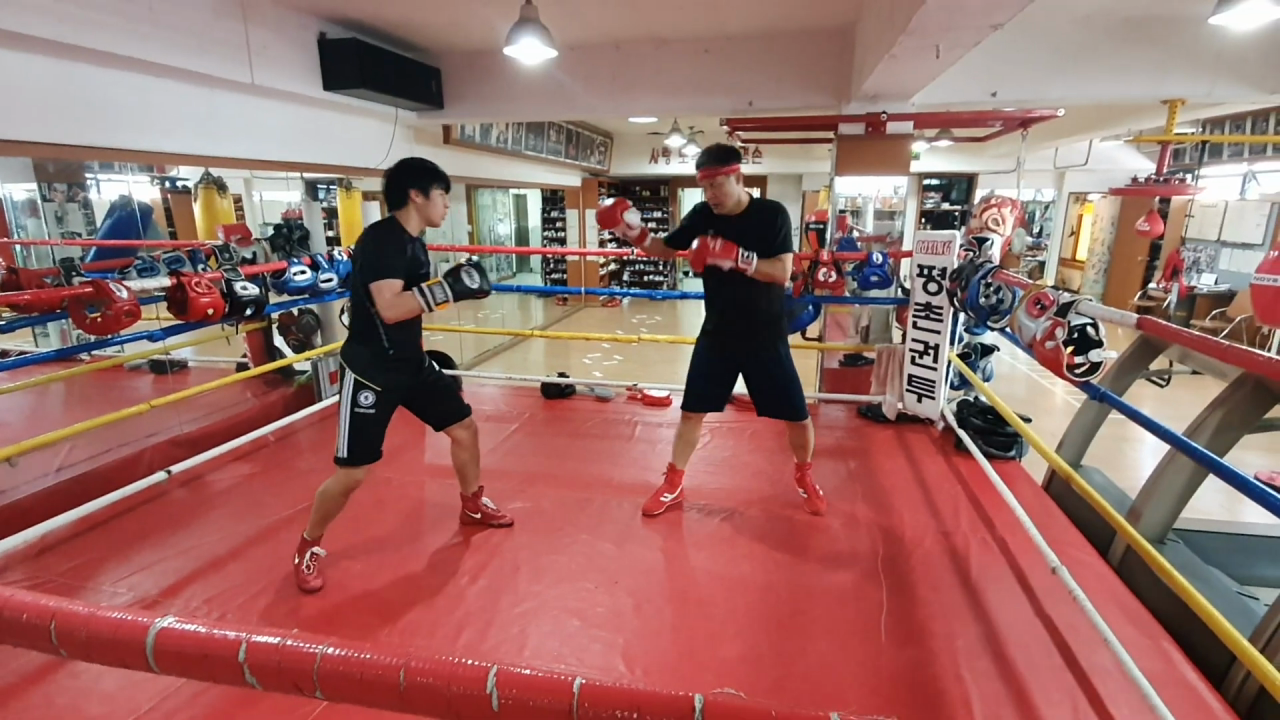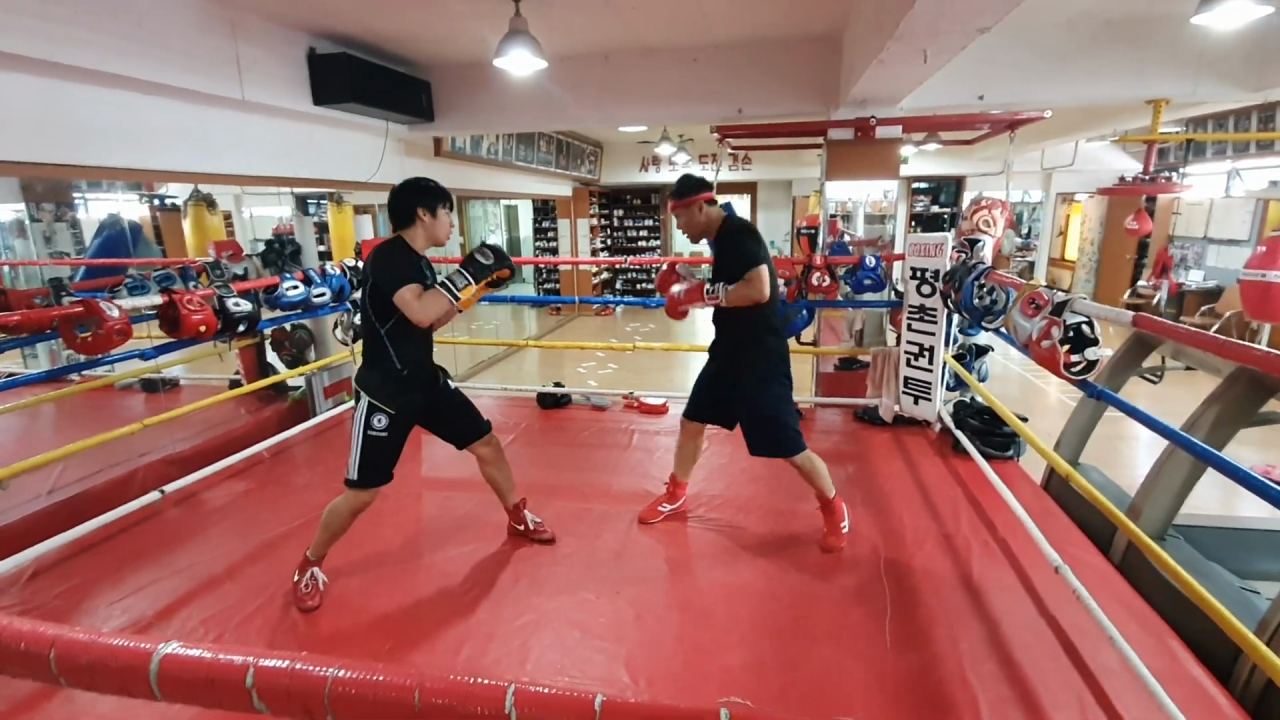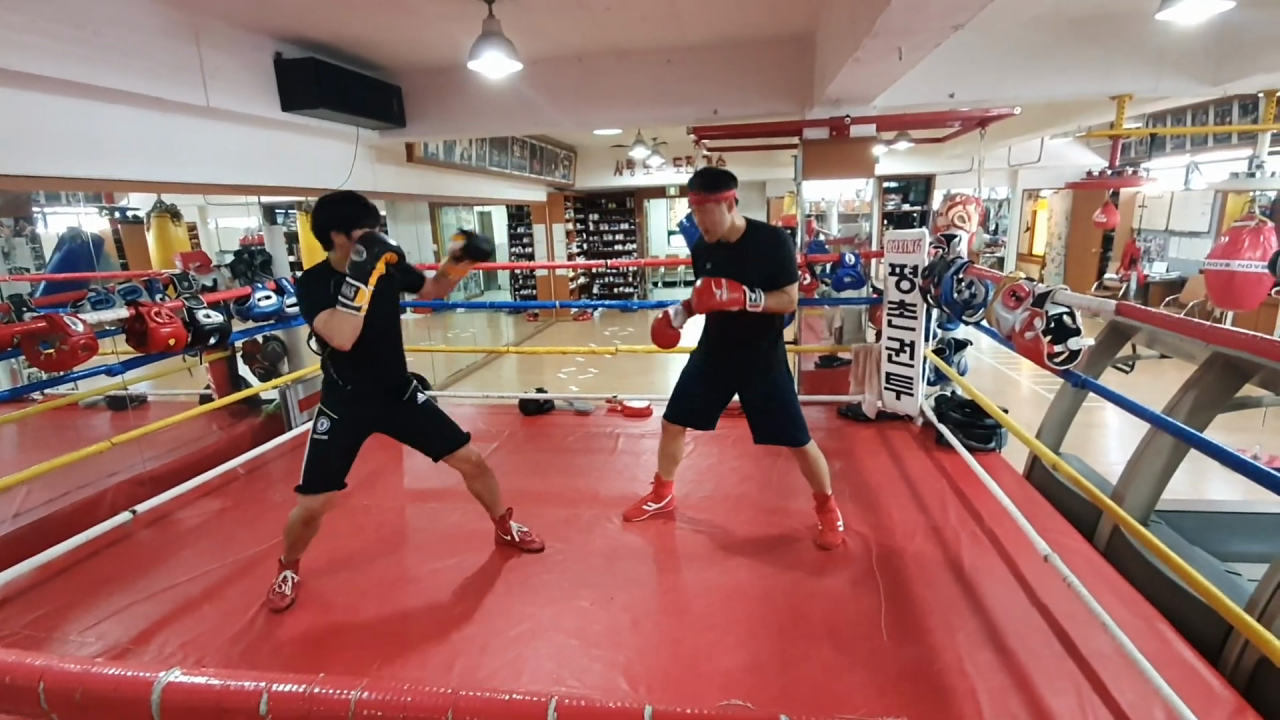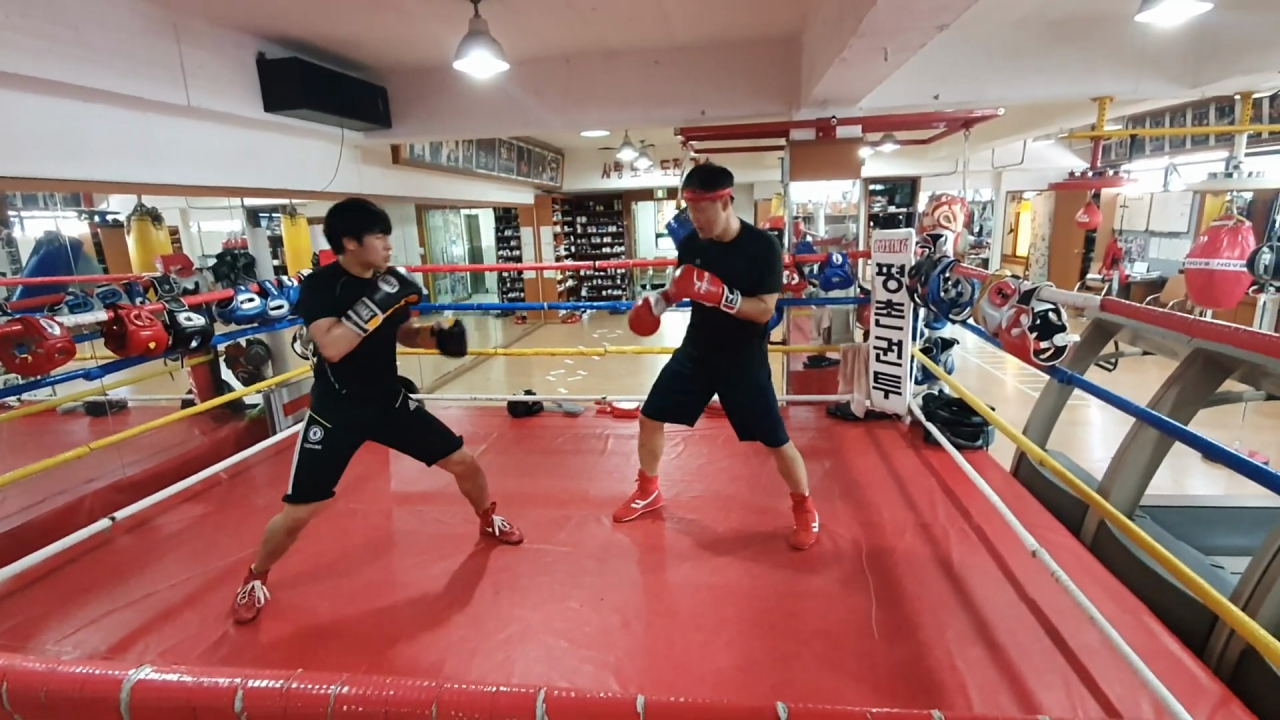
dt=1s
person 1, frame 1
left shoulder: (415, 242)
right shoulder: (378, 239)
right elbow: (390, 309)
left wrist: (456, 282)
right wrist: (451, 285)
left hip: (412, 362)
right hip: (370, 371)
left knee: (466, 428)
right knee: (352, 474)
left ankle: (472, 505)
right ankle: (309, 547)
person 1, frame 2
left shoulder: (419, 262)
right shoulder: (388, 256)
right elbow: (421, 314)
left wrist: (476, 287)
right wrist: (471, 270)
left hip: (426, 381)
right hip: (384, 392)
left knee: (488, 445)
right knee: (361, 495)
left ankle: (518, 517)
right ankle: (310, 565)
person 1, frame 3
left shoulder: (390, 264)
right shoulder: (312, 284)
left elbow: (436, 288)
right elbow: (341, 338)
left wrist: (459, 256)
right wrist: (361, 273)
left hip: (399, 393)
right hip: (344, 405)
left knee: (471, 459)
right knee: (312, 504)
left ankle: (505, 527)
right ankle: (288, 568)
person 1, frame 4
left shoulder: (388, 280)
right shoulder: (318, 286)
left elbow: (404, 332)
right elbow: (331, 348)
left wrist: (438, 335)
right wrist: (378, 302)
left hip: (390, 402)
right hip: (336, 412)
left knee: (465, 462)
right knee: (298, 513)
left ankle: (488, 520)
right ankle: (255, 577)
person 2, frame 1
left shoulder: (772, 214)
right shoulder: (701, 216)
left elbow: (783, 270)
right elbow: (663, 248)
left wrist: (733, 256)
right wrist: (635, 231)
left hip: (767, 337)
right hip: (717, 335)
left knee: (798, 417)
right knee: (693, 411)
left ankle: (804, 476)
right ankle: (673, 485)
person 2, frame 2
left shoulder: (739, 232)
right shoulder: (718, 240)
left elbow: (759, 292)
left wrist: (701, 293)
right wrist: (686, 284)
left hip: (763, 357)
right hip: (728, 352)
left knee: (791, 448)
right knee: (692, 422)
left ankle: (834, 510)
right ankle: (676, 494)
person 2, frame 3
left shoulder: (773, 240)
right shoulder: (702, 248)
left elbow: (789, 301)
left wrist: (741, 297)
right wrist: (680, 312)
left hip: (762, 361)
right hip: (711, 356)
left knee: (798, 443)
right knee: (672, 424)
left ankle: (827, 509)
right ankle: (662, 495)
person 2, frame 4
left shoulder: (762, 246)
right shoulder: (691, 243)
left elbow: (765, 309)
left wrist: (717, 294)
right wrist: (659, 299)
left hip: (744, 360)
right hip: (694, 352)
left knee: (776, 441)
right knee: (651, 419)
left ankle: (804, 509)
right ankle: (647, 492)
